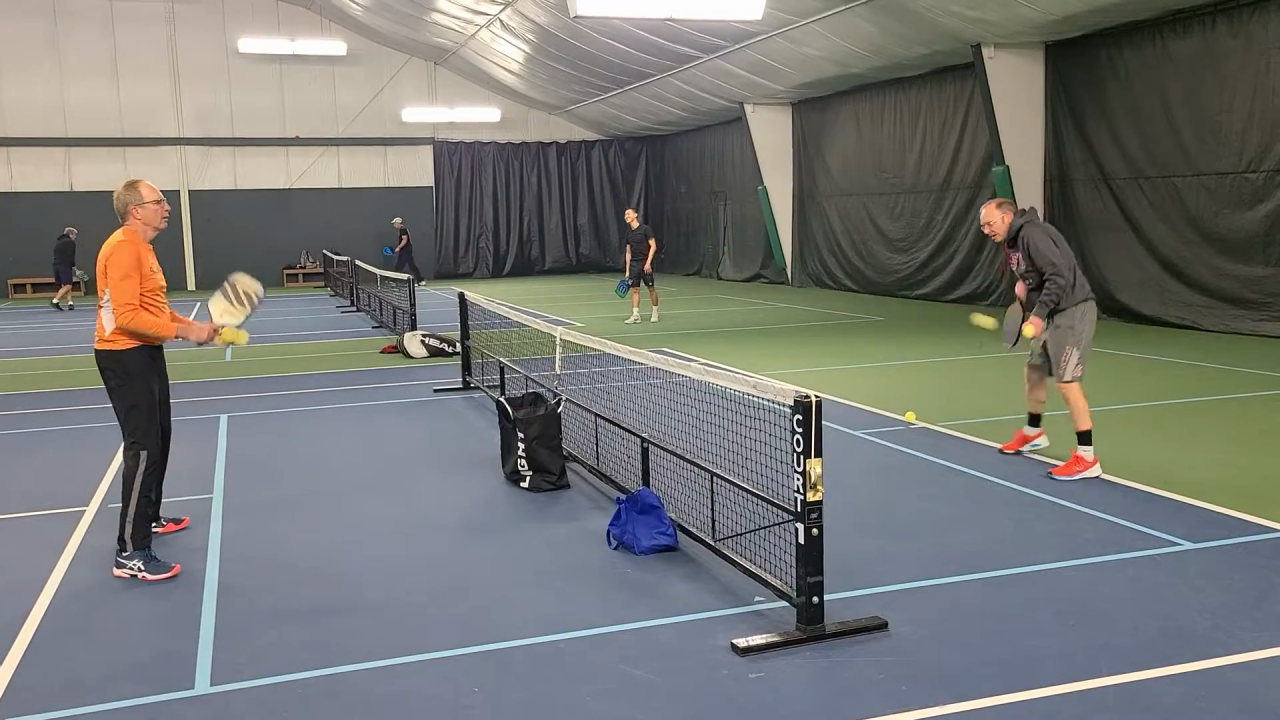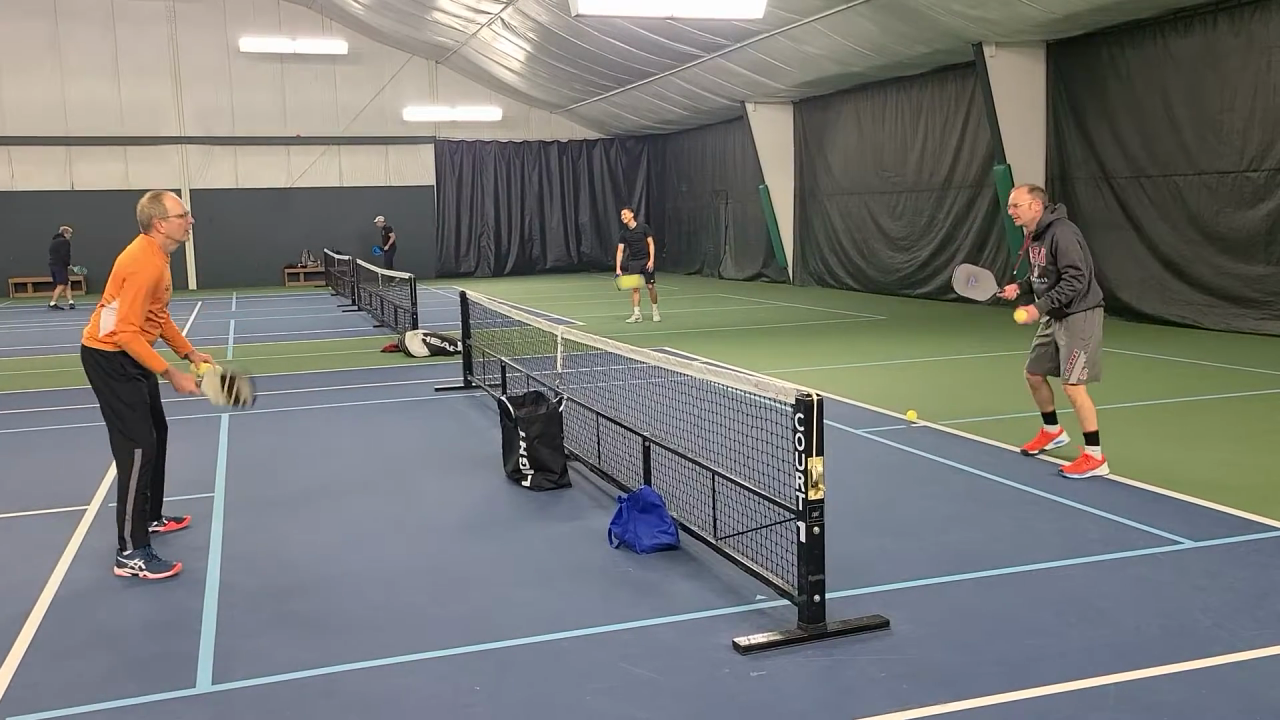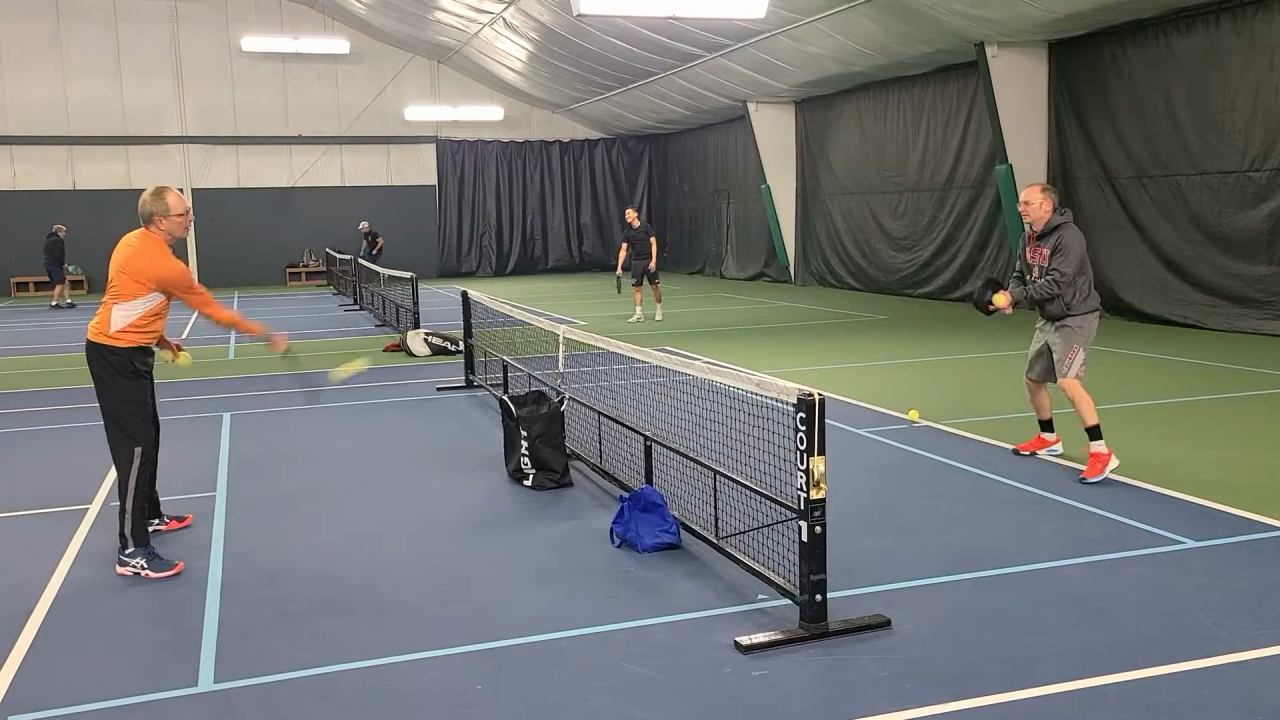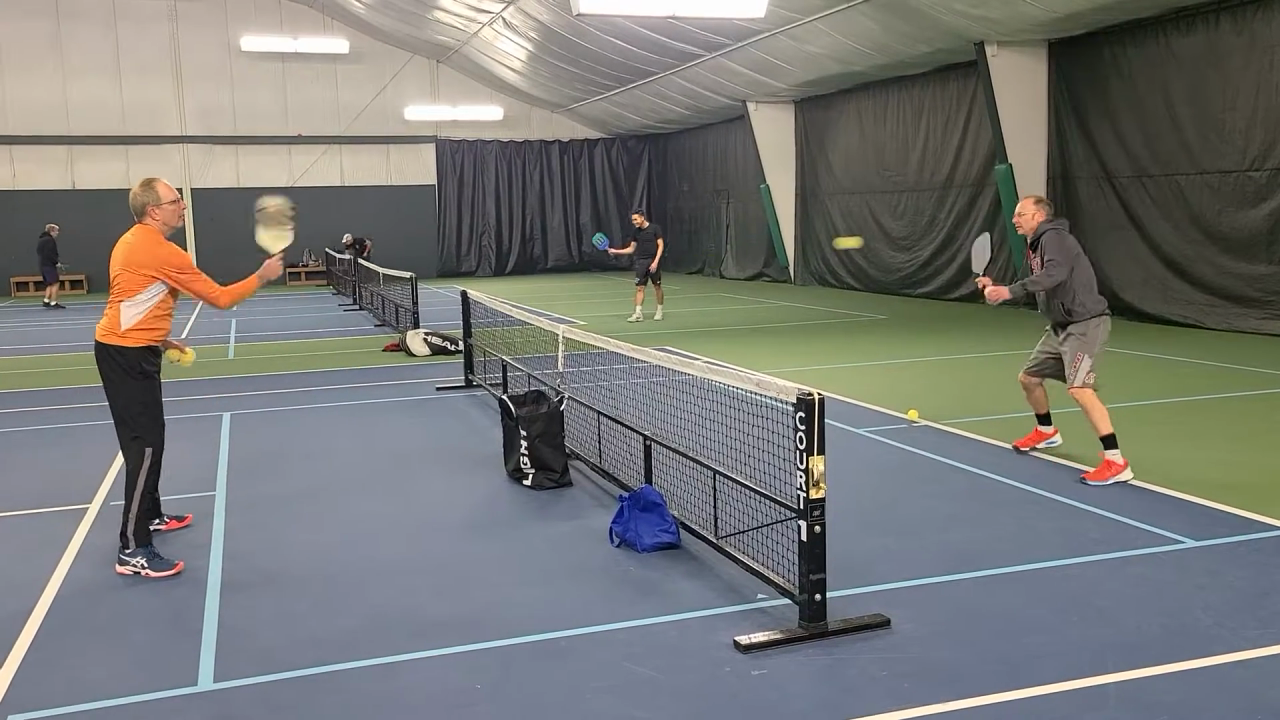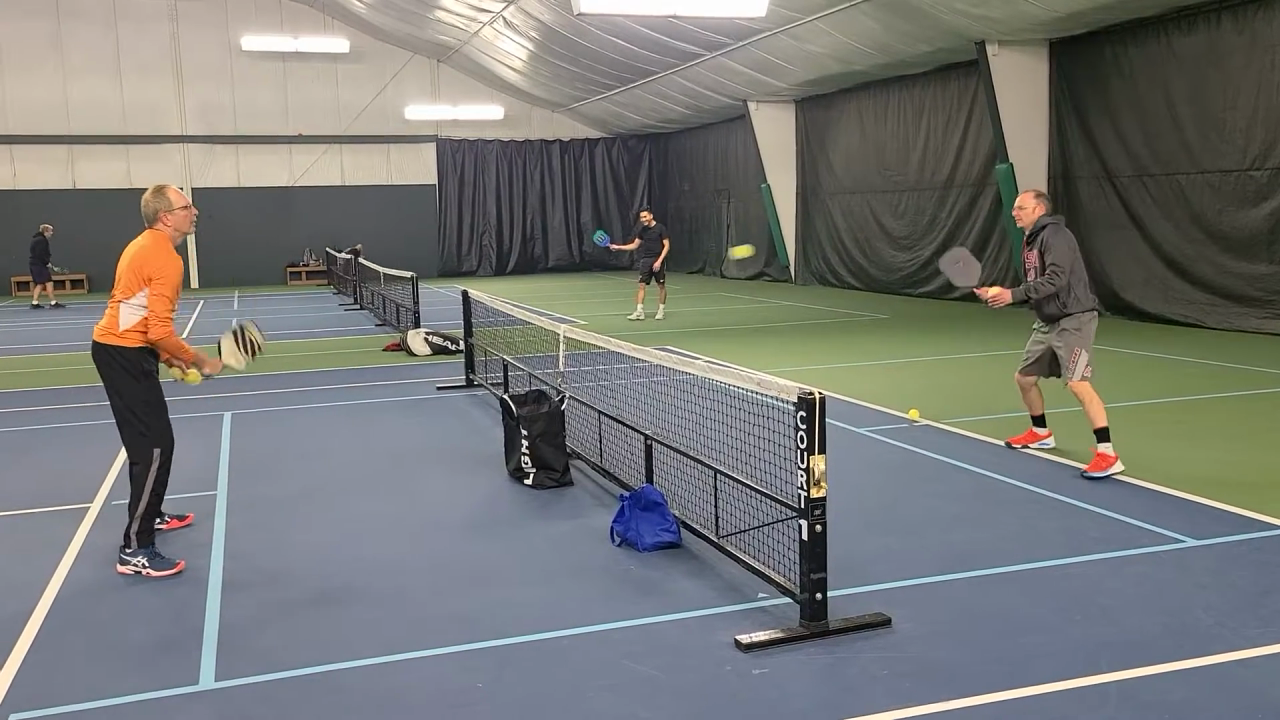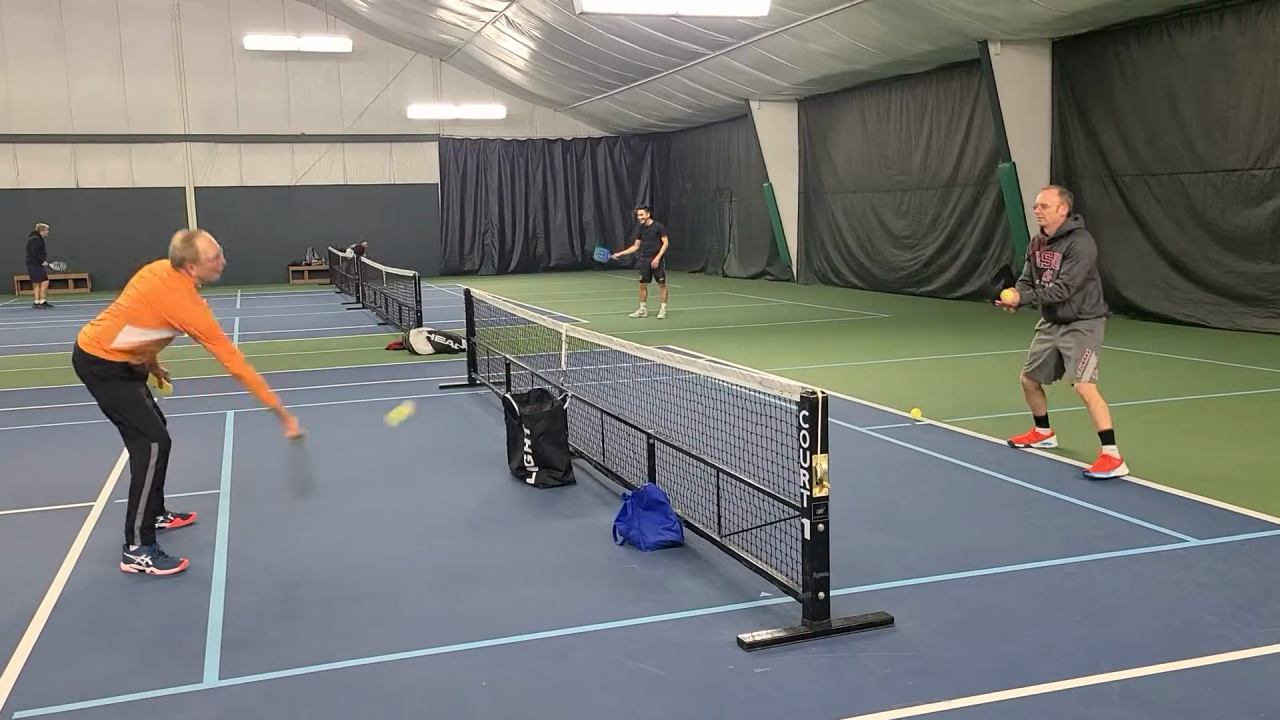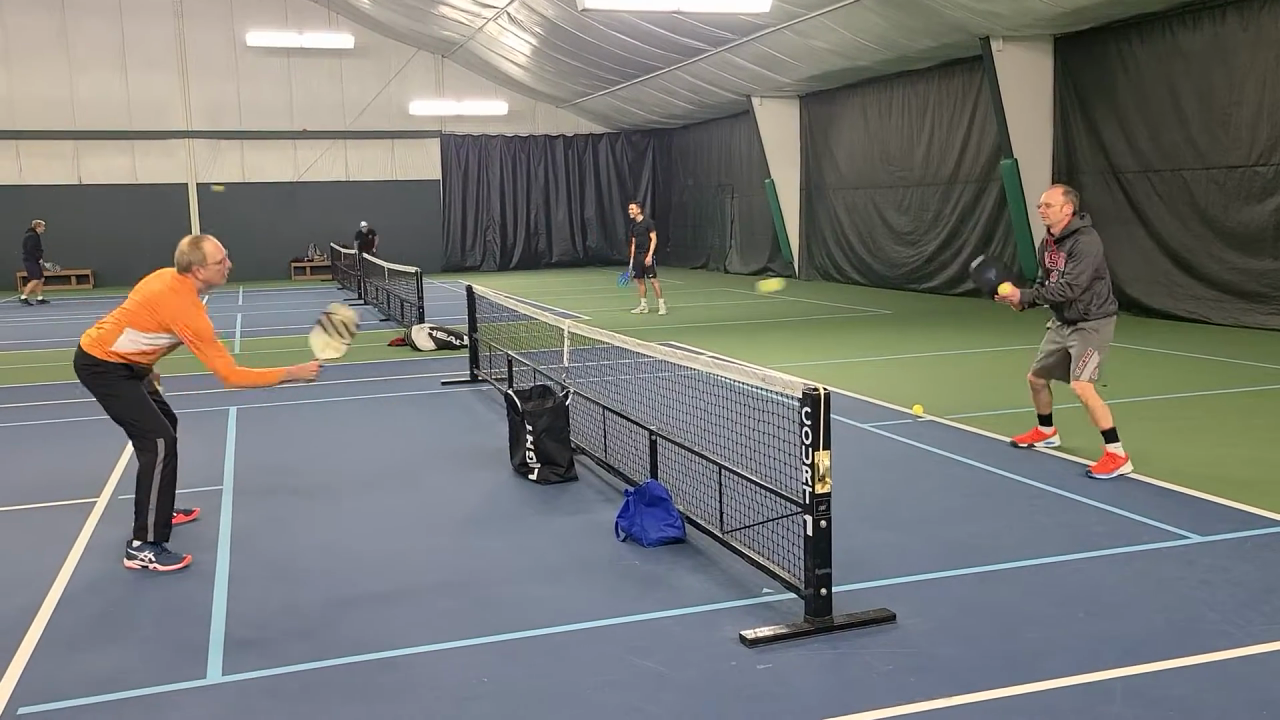
dt=0.3s
person 1, frame 1
left shoulder: (142, 247)
right shoulder: (125, 247)
left elbow: (156, 311)
right elbow: (128, 317)
left wrist: (199, 329)
right wrist: (186, 332)
left hip: (145, 353)
right hip: (124, 355)
left knee: (159, 438)
right knee: (143, 447)
left ankle: (149, 517)
right ankle: (130, 553)
person 1, frame 2
left shoulder: (155, 255)
right shoulder: (147, 264)
left elbow: (157, 316)
right elbow: (126, 333)
left wrist: (189, 350)
right wrist: (171, 373)
left hip: (129, 355)
right hip: (110, 356)
left knee: (155, 434)
right knee: (137, 446)
left ankle: (150, 516)
right ankle: (131, 552)
person 1, frame 3
left shoulder: (134, 242)
right shoulder: (163, 264)
right elbow: (213, 309)
left wrist: (159, 337)
right wrist: (265, 334)
left hip: (119, 350)
right hip: (116, 355)
left knee: (145, 436)
right knee: (135, 445)
left ankle: (148, 514)
right ankle: (132, 551)
person 1, frame 4
left shoulder: (132, 241)
right shoulder: (163, 252)
right elbow: (220, 298)
left wrist: (162, 339)
right wrist: (262, 275)
left hip: (125, 349)
right hip: (128, 354)
left knee: (147, 438)
right knee: (145, 445)
left ankle: (149, 514)
right ankle: (132, 551)
person 1, frame 5
left shoulder: (147, 245)
right shoulder: (165, 258)
right elbow: (161, 331)
left wrist: (172, 356)
right wrist: (200, 360)
left hip: (122, 349)
right hip: (125, 354)
left knee: (150, 439)
right knee: (156, 446)
left ankle: (150, 513)
right ankle: (135, 551)
person 1, frame 6
left shoulder: (162, 271)
right shoulder: (189, 306)
right elbow: (236, 364)
left wrist: (150, 363)
right wrist: (282, 413)
left hip: (105, 354)
right hip: (98, 361)
left knee: (153, 428)
right knee: (152, 442)
left ankle: (152, 511)
right ankle: (137, 549)
person 1, frame 7
left shoulder: (168, 278)
right shoulder: (188, 311)
right elbow: (229, 373)
left wrist: (144, 370)
right wrist: (293, 372)
left hip: (113, 358)
right hip: (100, 364)
left knee: (163, 426)
right knee: (157, 441)
left ankle: (158, 509)
right ankle: (143, 546)
person 2, frame 1
left shoulder: (1031, 235)
right shoulder: (1014, 241)
left elbow: (1060, 276)
left wrist: (1040, 314)
right wrist: (1025, 285)
left hip: (1074, 311)
right hip: (1054, 315)
left knee: (1068, 385)
right knee: (1034, 373)
left ankle: (1087, 457)
right ankle: (1032, 433)
person 2, frame 2
left shoulder: (1061, 232)
right shoulder: (1033, 235)
left elbow: (1075, 279)
left wrist: (1039, 307)
right wrist: (1021, 287)
left hip: (1080, 315)
right hip: (1055, 317)
left knee: (1073, 387)
right knee: (1034, 374)
left ankle: (1095, 457)
right ankle: (1052, 431)
person 2, frame 3
left shoulder: (1068, 236)
right shoulder: (1028, 239)
left elbow: (1055, 284)
right elbow: (1021, 277)
left wrist: (1013, 297)
right wrist: (1010, 297)
left hip: (1077, 319)
right hip: (1048, 320)
left knee: (1069, 383)
right knee: (1033, 380)
left ankle: (1100, 451)
right ankle: (1048, 439)
person 2, frame 4
left shoulder: (1054, 238)
right shoulder: (1038, 245)
left elbow: (1055, 275)
right elbow: (1036, 289)
left wrist: (1010, 291)
right wrist: (995, 287)
left hip: (1086, 324)
right hip: (1060, 326)
left knee: (1080, 390)
right knee: (1028, 378)
left ankle: (1116, 462)
right ankle: (1046, 431)
person 2, frame 5
left shoulder: (1054, 235)
right shoulder: (1030, 242)
left elbow: (1055, 279)
right elbow: (1032, 288)
left wrist: (1014, 294)
right wrist: (998, 294)
left hip: (1074, 320)
right hip: (1048, 322)
left knee: (1078, 384)
right knee: (1024, 378)
left ankle: (1108, 455)
right ankle: (1040, 433)
person 2, frame 6
left shoulder: (1080, 242)
right shoulder: (1037, 243)
left elbow: (1065, 288)
right elbow: (1027, 280)
left wrist: (1022, 298)
right wrist: (1014, 299)
left hip: (1083, 324)
right hip: (1051, 323)
left knee: (1085, 387)
right knee: (1029, 380)
left ankle: (1112, 457)
right ankle: (1043, 432)
person 2, frame 7
left shoulder: (1085, 240)
right shoulder: (1049, 242)
left elbow: (1069, 288)
right elbow: (1046, 287)
left wrist: (1024, 295)
right wrist: (1022, 300)
left hip: (1092, 322)
right hip: (1063, 323)
left knee: (1081, 386)
right knee: (1036, 378)
left ankle: (1117, 455)
right ankle: (1046, 432)
